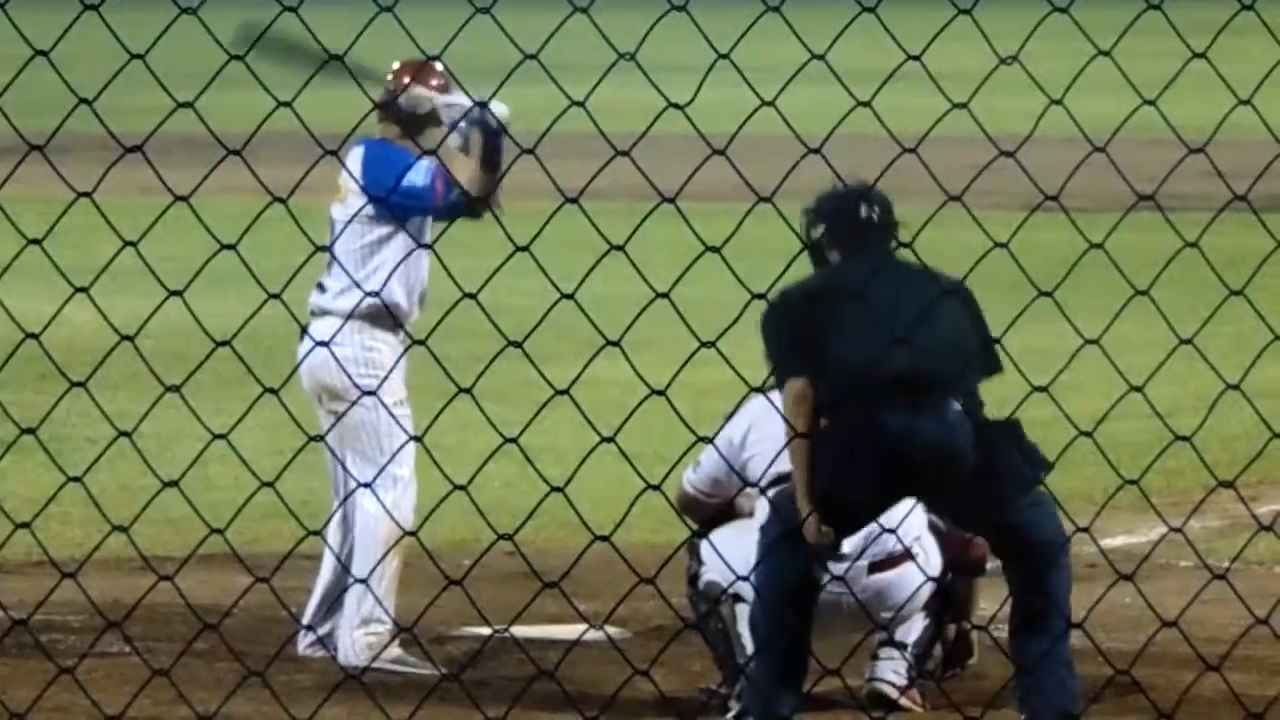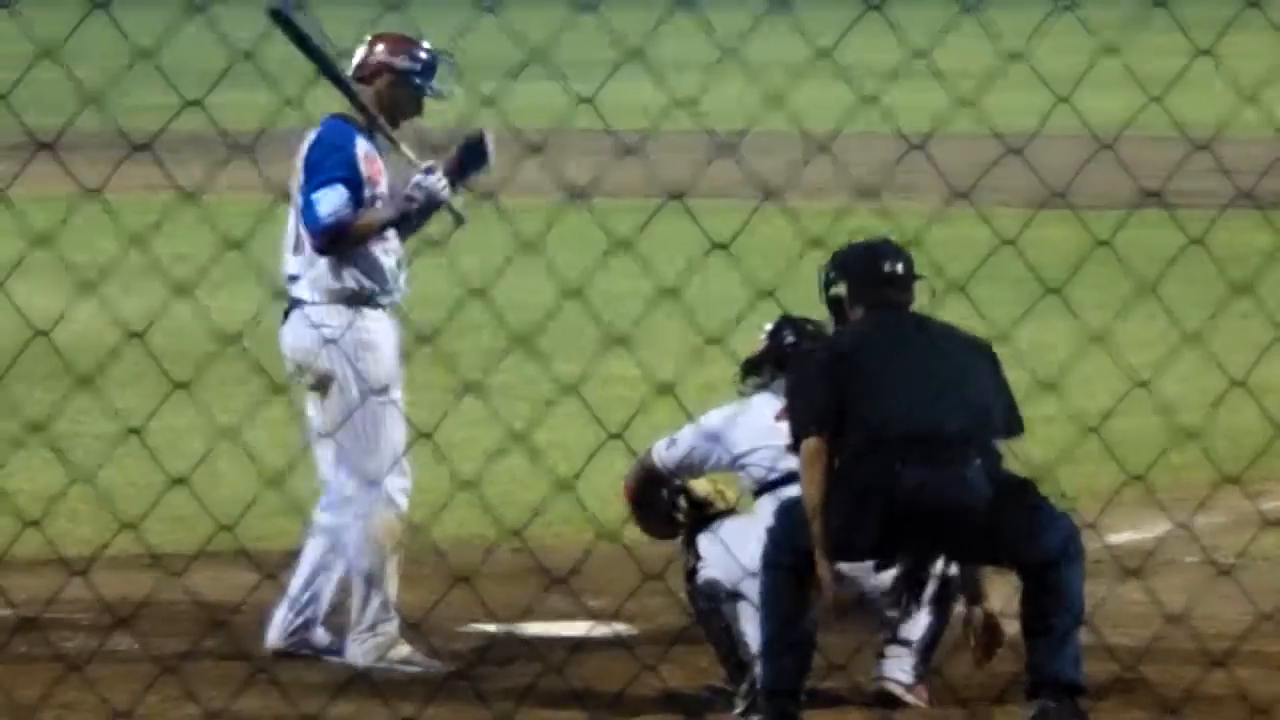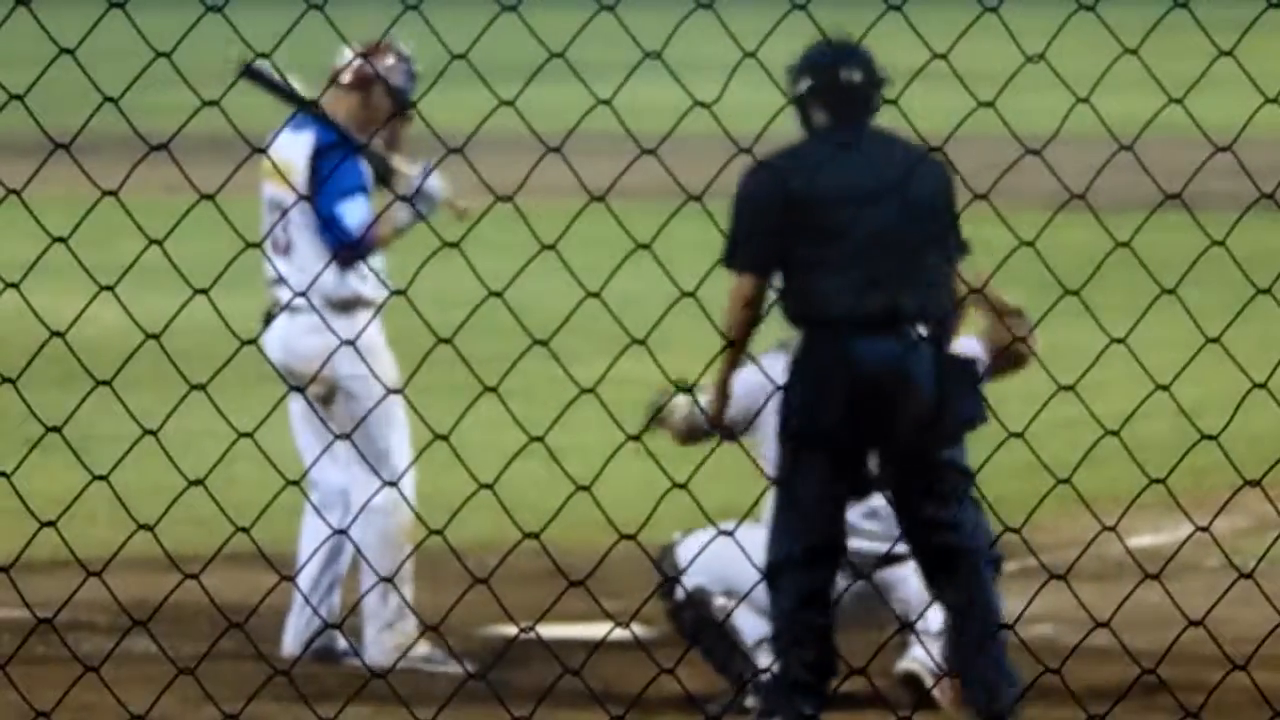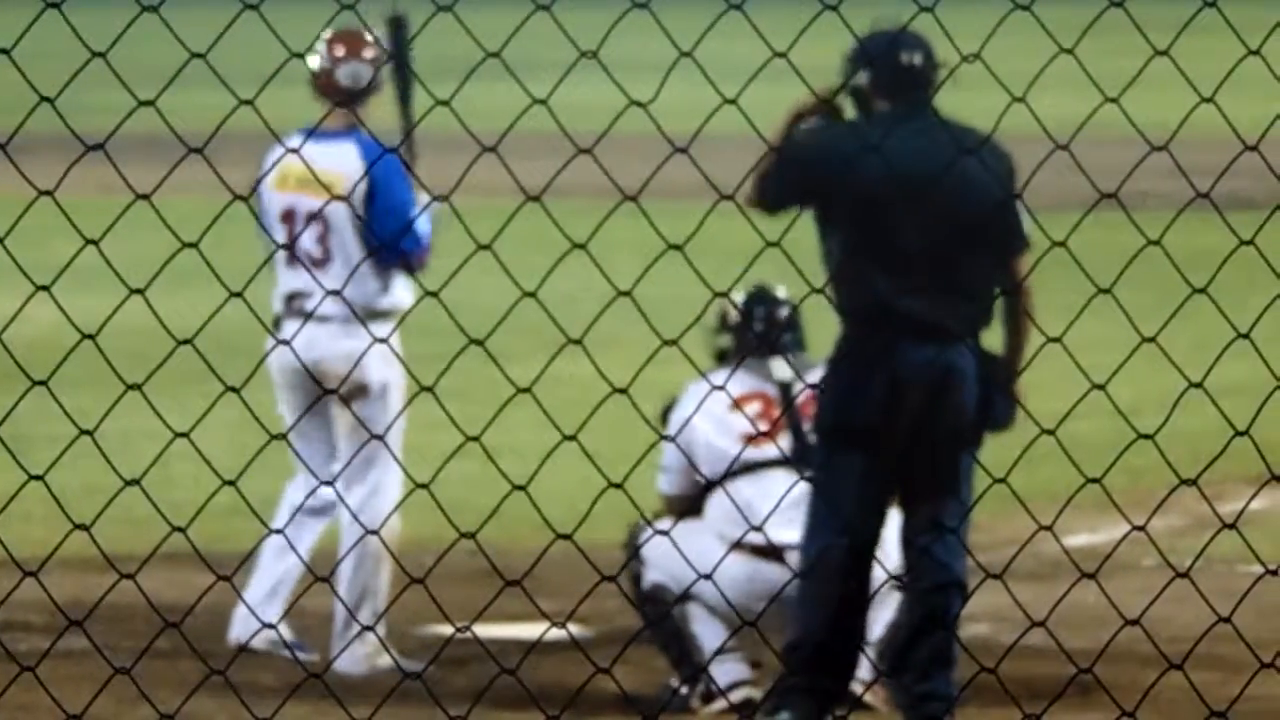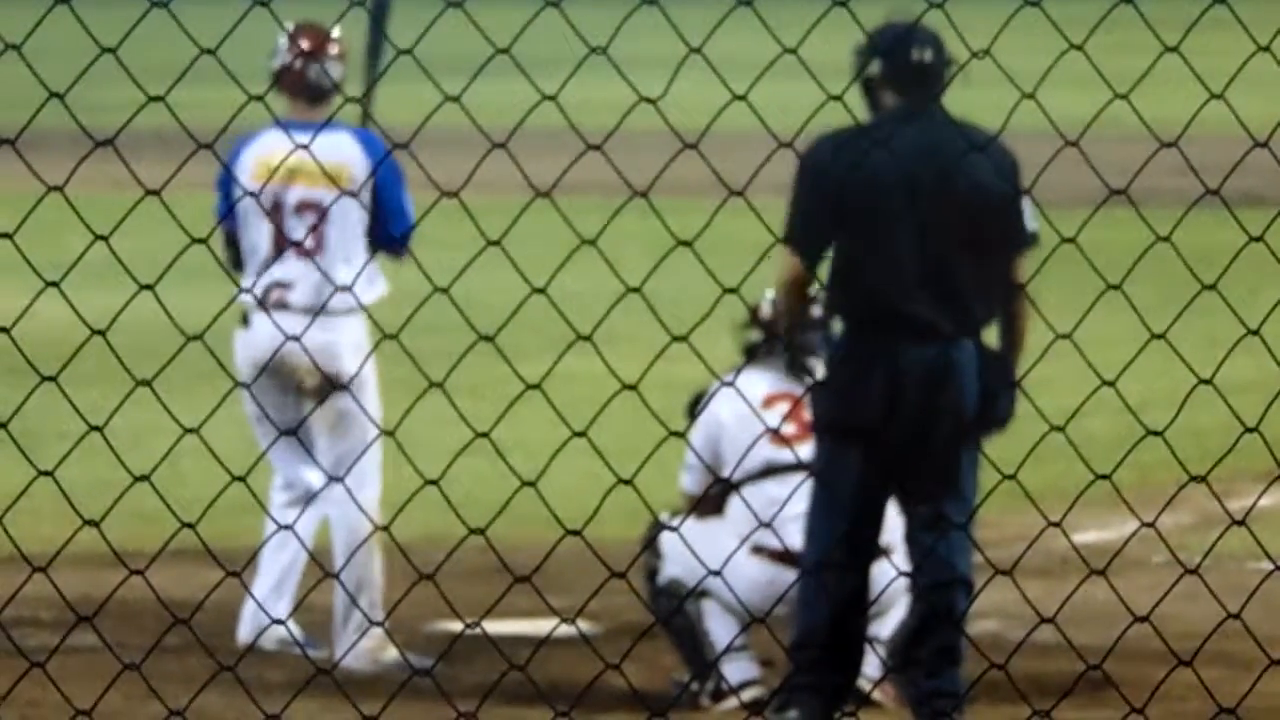
dt=1s
person 1, frame 1
left shoulder: (388, 160)
right shoulder: (380, 156)
left elbow: (477, 201)
right elbow: (457, 197)
left wrist: (490, 136)
right wrist: (458, 135)
left hip: (342, 345)
right hip: (358, 346)
left knee: (359, 493)
right knee: (388, 491)
left ankle: (323, 628)
right ankle: (366, 638)
person 1, frame 2
left shoulder: (363, 145)
right shoulder: (338, 140)
left elbow: (379, 233)
right elbow: (327, 233)
left wrist: (423, 198)
right wrist: (404, 204)
left hip: (345, 325)
right hip: (345, 326)
left knee: (347, 487)
right knee: (379, 483)
left ankle: (296, 623)
right ankle: (373, 637)
person 1, frame 3
left shoulder: (291, 137)
right shoulder: (333, 149)
left elbow: (380, 151)
right elbow: (354, 241)
left wrist: (392, 123)
right wrist: (414, 206)
left hip: (294, 329)
right hip: (339, 332)
left knee: (333, 485)
right knee: (385, 481)
left ankle: (311, 629)
right ankle: (392, 636)
person 1, frame 4
left shoulder: (277, 158)
right shoulder: (374, 160)
left elbow: (280, 246)
right elbow: (411, 252)
right wrist: (422, 216)
left hip: (292, 337)
right hip: (359, 341)
left knee: (312, 482)
right knee: (371, 492)
left ankle: (258, 618)
right ankle: (360, 645)
person 1, frame 5
left shoulder: (245, 153)
right shoulder: (365, 151)
left elbow: (236, 255)
right elbow: (399, 239)
left hip: (262, 332)
right hip: (335, 334)
left knee: (294, 478)
right knee: (352, 485)
left ankle: (265, 618)
right ankle: (361, 641)
person 2, frame 1
left shoulder: (799, 301)
right shoulder: (946, 288)
left elbow: (800, 394)
left wrist: (807, 501)
left hip: (865, 435)
right hip: (953, 432)
left knee: (787, 543)
right knee: (1039, 550)
person 2, frame 2
left shoulder: (826, 356)
right shoulder: (970, 348)
left elbow: (815, 452)
left wrist: (823, 557)
left hip: (881, 497)
right hip: (970, 497)
left knee: (790, 537)
right knee: (1056, 543)
person 2, frame 3
left shoulder: (776, 177)
right shoulder: (927, 168)
left elbow: (747, 293)
right elbow: (952, 284)
left wrist: (721, 387)
left hip: (833, 365)
right hip: (918, 360)
left knee: (804, 543)
right knee: (953, 533)
person 2, frame 4
left shoulder: (834, 148)
right shoulder: (986, 158)
left elbow: (758, 194)
right elbow: (1015, 280)
left wrist: (796, 123)
right wrist: (1007, 372)
left hip: (872, 361)
right hip: (955, 365)
left knee: (838, 536)
right knee: (938, 535)
person 2, frame 5
left shoulder: (837, 156)
right shoulder: (991, 158)
left elbow: (795, 276)
right elbow: (1013, 283)
left wrist: (790, 338)
right wrist: (1005, 376)
left hip: (868, 361)
right hip: (956, 364)
left knee: (840, 533)
right knee: (944, 533)
person 3, frame 1
left shoulder: (763, 406)
left elbow: (693, 501)
left wrist: (745, 513)
right wrist: (960, 624)
right hip: (896, 580)
left knee: (710, 553)
right ankle: (895, 671)
person 3, frame 2
left shoulder: (743, 414)
left elbow: (643, 477)
right hip: (886, 571)
left knee: (708, 546)
left ankle: (759, 679)
right ankle: (900, 671)
person 3, frame 3
left shoulder: (768, 369)
left elbow: (685, 424)
right elbow: (1016, 347)
left wrist: (667, 404)
right wrist: (984, 295)
right hip: (899, 577)
left knee: (683, 558)
left ankle: (765, 674)
right ankle: (925, 658)
person 3, frame 4
left shoulder: (702, 395)
left elbow: (676, 506)
left hip: (750, 576)
left knee: (651, 546)
right knee: (898, 532)
left ankle: (723, 683)
right ankle: (859, 672)
person 3, frame 5
left shoulder: (730, 392)
left elbow: (698, 504)
left hip: (769, 577)
right hip: (868, 580)
left knee: (668, 541)
right knee: (911, 536)
left ankle: (733, 680)
right ankle: (871, 670)
